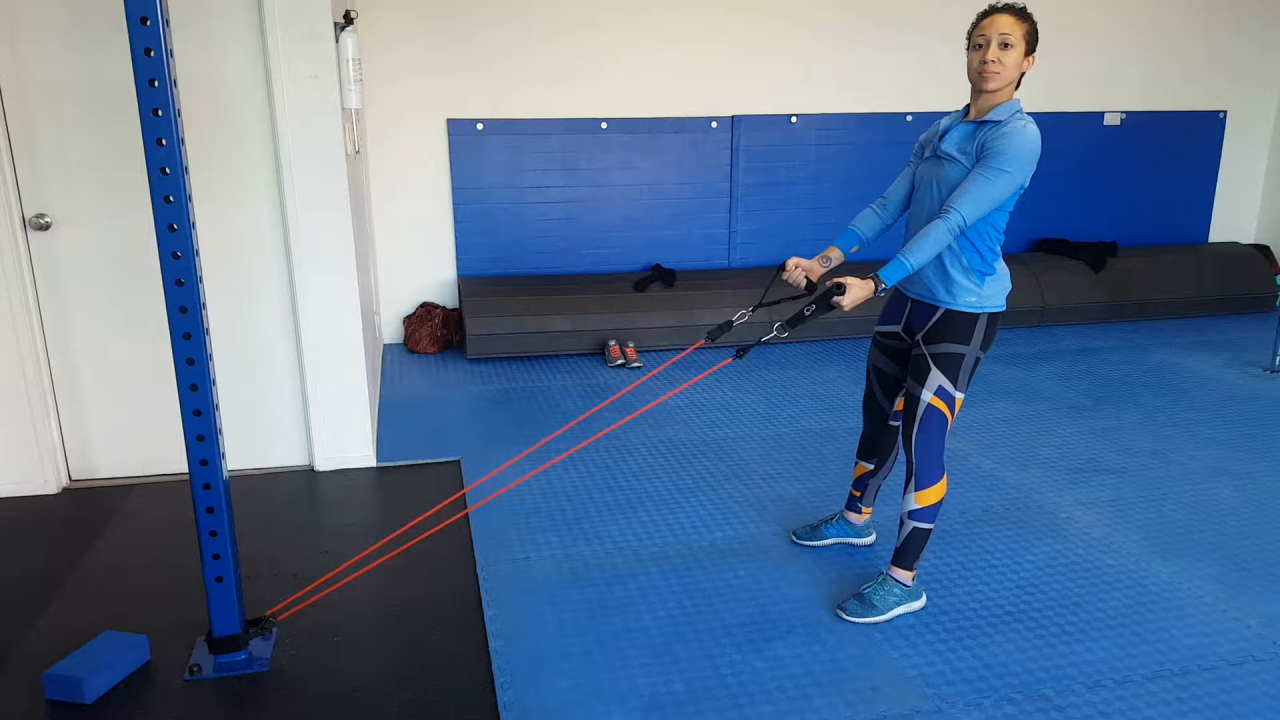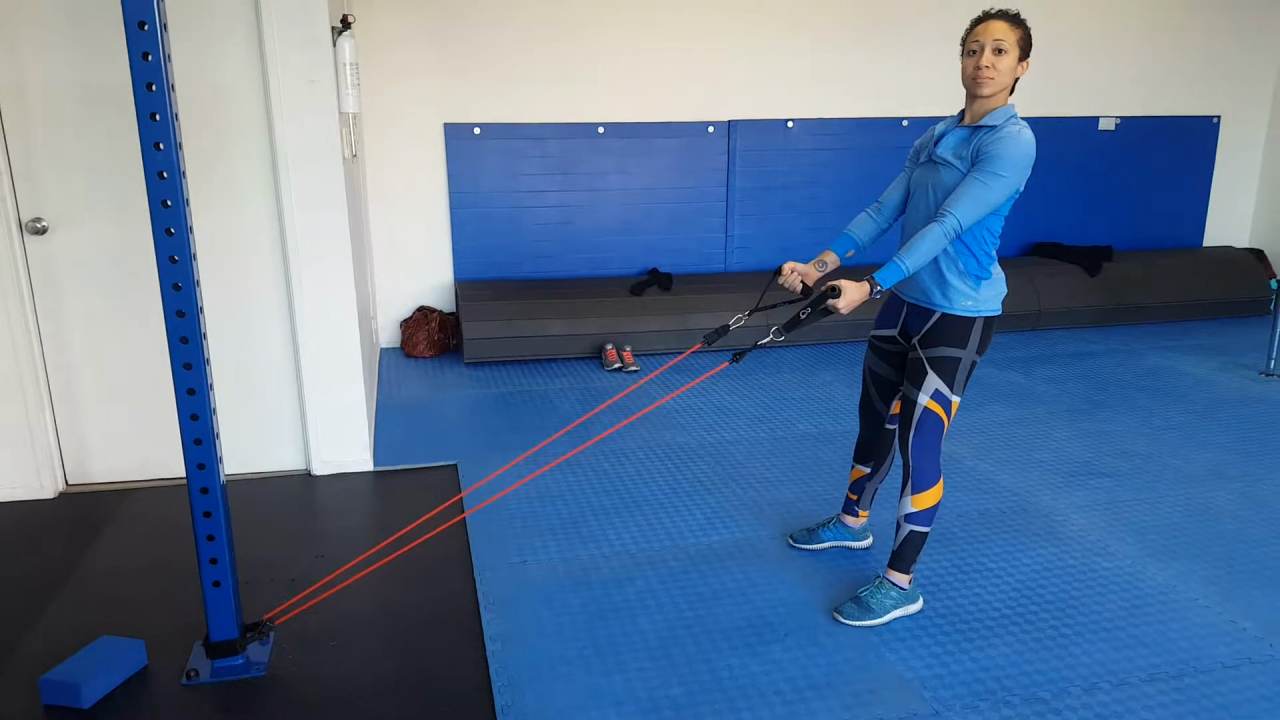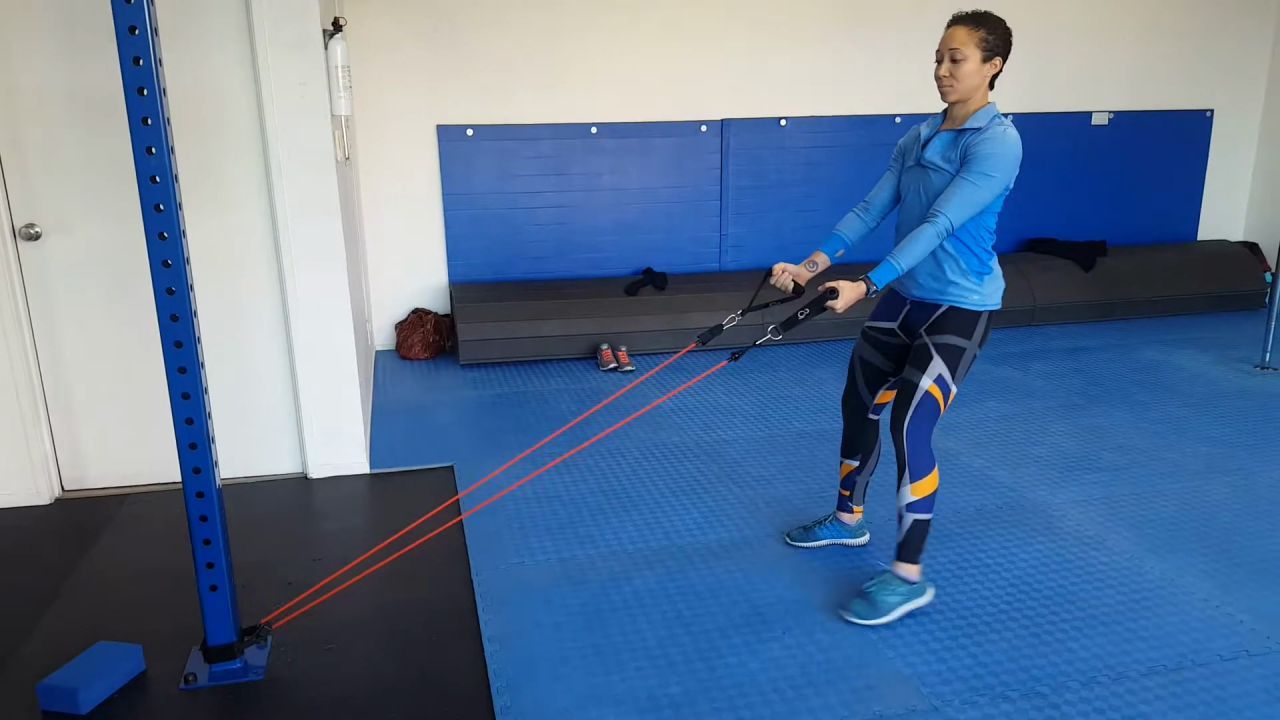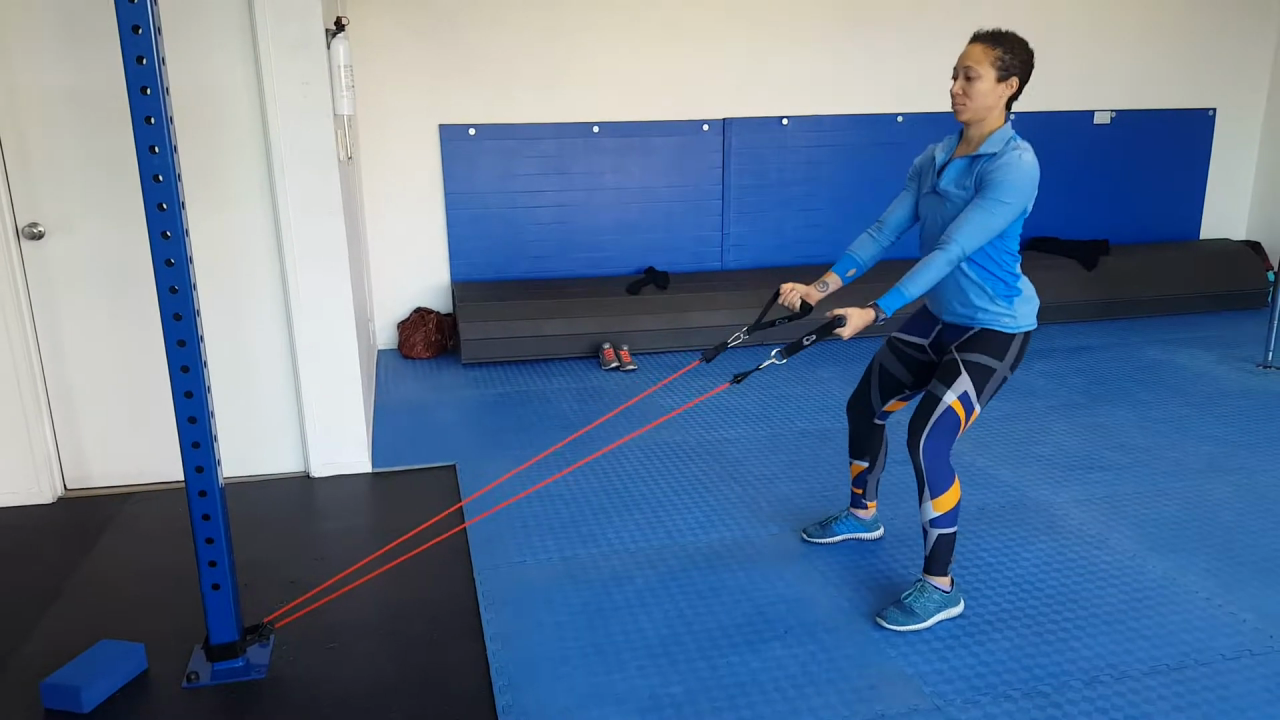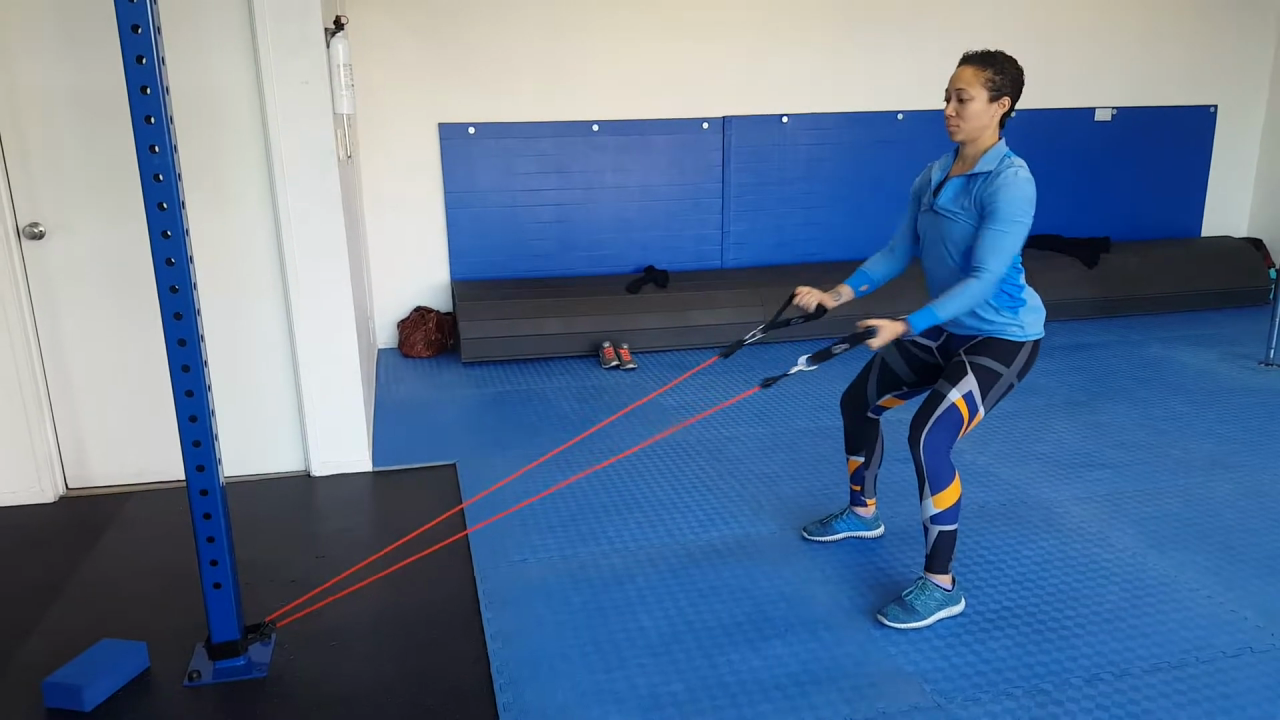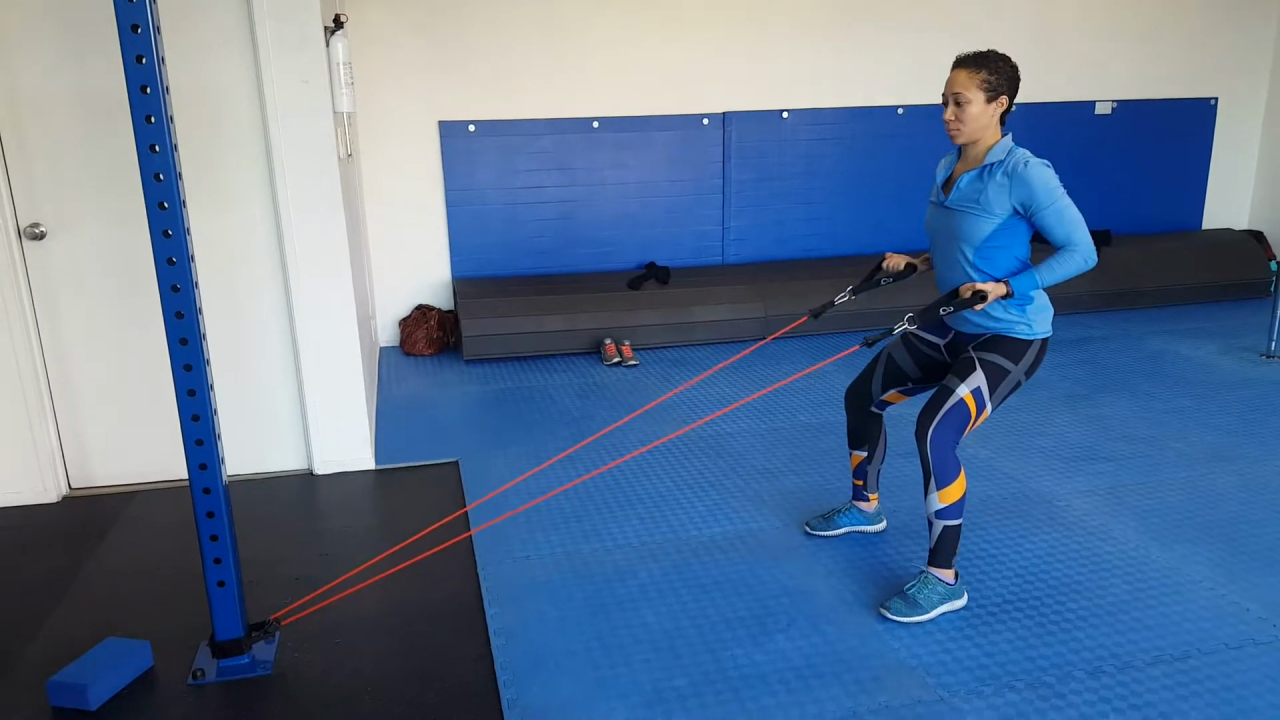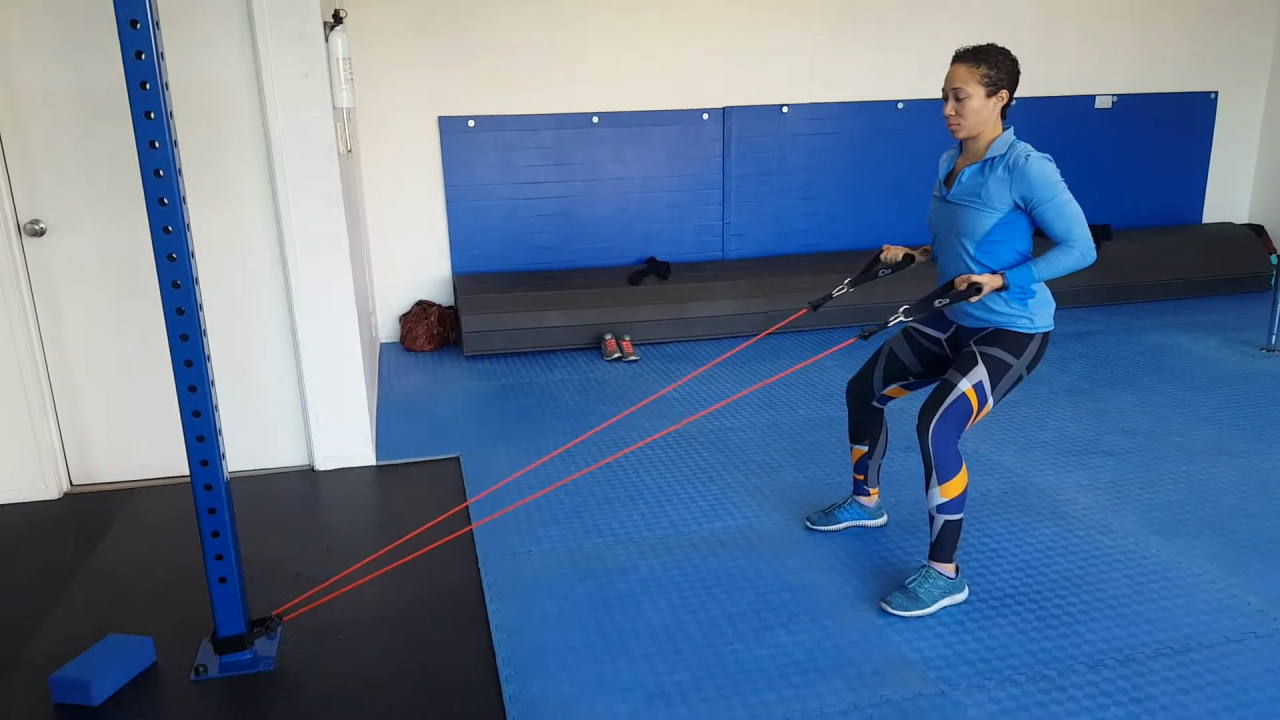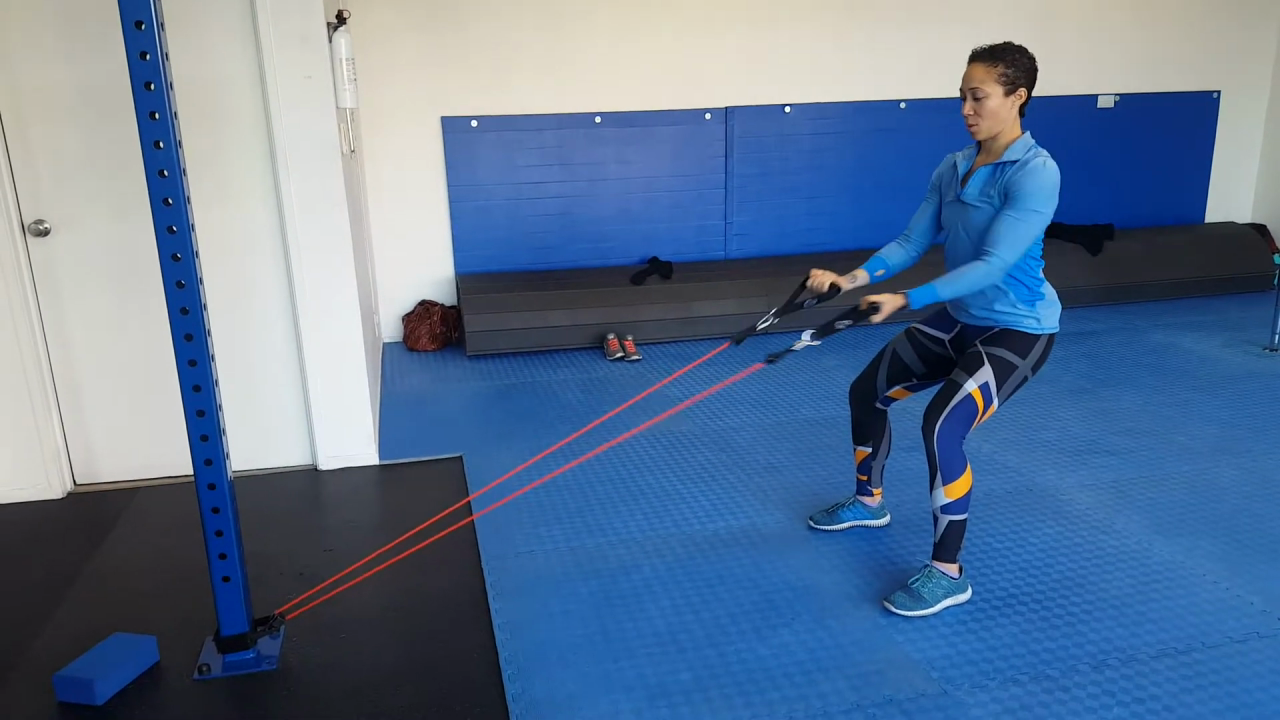
dt=0.5s
person 1, frame 1
left shoulder: (1016, 137)
right shoulder: (939, 131)
left elbow: (951, 223)
right elbow: (888, 206)
left wrist: (873, 284)
right wrist: (825, 259)
left hip: (963, 309)
right hip: (909, 296)
left knee: (922, 434)
right knee: (879, 412)
left ankle: (904, 580)
right ankle: (855, 519)
person 1, frame 2
left shoulder: (1012, 142)
right shoulder: (934, 137)
left elbow: (947, 226)
right elbow: (883, 210)
left wrist: (869, 286)
right wrist: (821, 264)
left hip: (959, 313)
right hip: (904, 301)
left knee: (918, 437)
right knee: (875, 416)
left ankle: (900, 583)
right ankle: (852, 522)
person 1, frame 3
left shoulder: (997, 142)
right shoulder: (918, 137)
left elbow: (939, 226)
right elbow: (871, 210)
left wrist: (864, 285)
right wrist: (812, 265)
left hip: (961, 306)
right hip: (904, 296)
left knee: (909, 425)
right knee: (858, 404)
left ankle: (908, 574)
right ankle: (849, 518)
person 1, frame 4
left shoulder: (1015, 167)
right shoulder: (934, 159)
left elbow: (949, 252)
right elbow: (884, 231)
left wrist: (875, 312)
right wrist: (822, 286)
left hip: (995, 328)
right hip: (939, 317)
left knee: (928, 439)
right knee: (865, 405)
left ankle: (940, 586)
right ankle: (863, 513)
person 1, frame 5
left shoulder: (1011, 183)
right shoulder: (932, 177)
left elbow: (982, 281)
right elbow: (896, 254)
left wrist: (903, 326)
right wrist: (834, 295)
left hip: (1002, 337)
right hip: (946, 329)
left knee: (928, 436)
right knee: (858, 401)
left ankle: (941, 584)
right ankle: (863, 511)
person 1, frame 6
left shoulder: (1025, 174)
right shoulder: (946, 170)
left elbow: (1081, 252)
left wrist: (1005, 288)
right wrist: (917, 264)
left hip: (1011, 335)
right hip: (953, 326)
left knee: (934, 430)
right knee: (862, 395)
left ankle: (944, 579)
right ankle: (865, 506)
person 1, frame 7
left shoulder: (1027, 168)
right shoulder: (949, 164)
left elbow: (1080, 248)
left wrist: (1000, 280)
right wrist: (917, 254)
left hip: (1012, 329)
right hip: (954, 319)
left knee: (936, 425)
right knee: (863, 390)
left ankle: (945, 573)
right ankle: (866, 501)
person 1, frame 8
left shoulder: (1036, 173)
right shoulder: (953, 168)
left elbow: (993, 265)
right elbow: (912, 241)
left wrist: (905, 300)
right wrist: (850, 279)
left hip: (1017, 329)
right hip: (959, 320)
left knee: (942, 425)
right knee: (866, 391)
left ankle: (948, 573)
right ankle: (868, 501)
